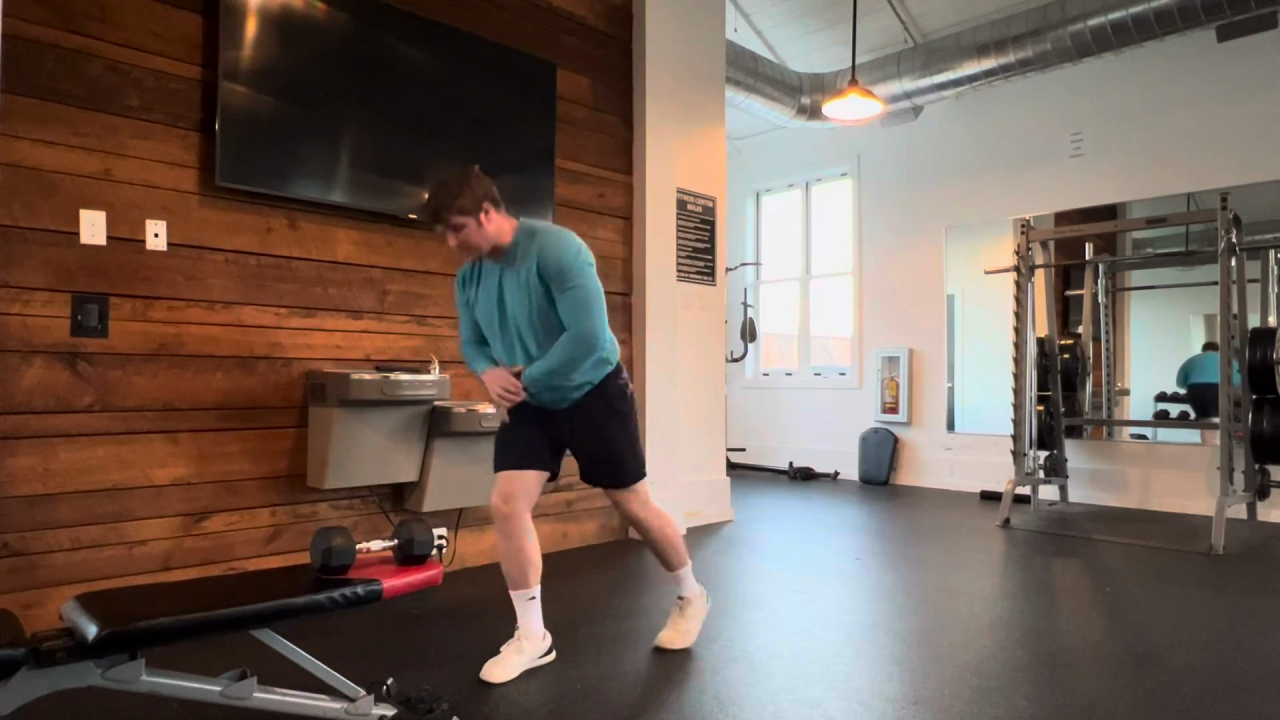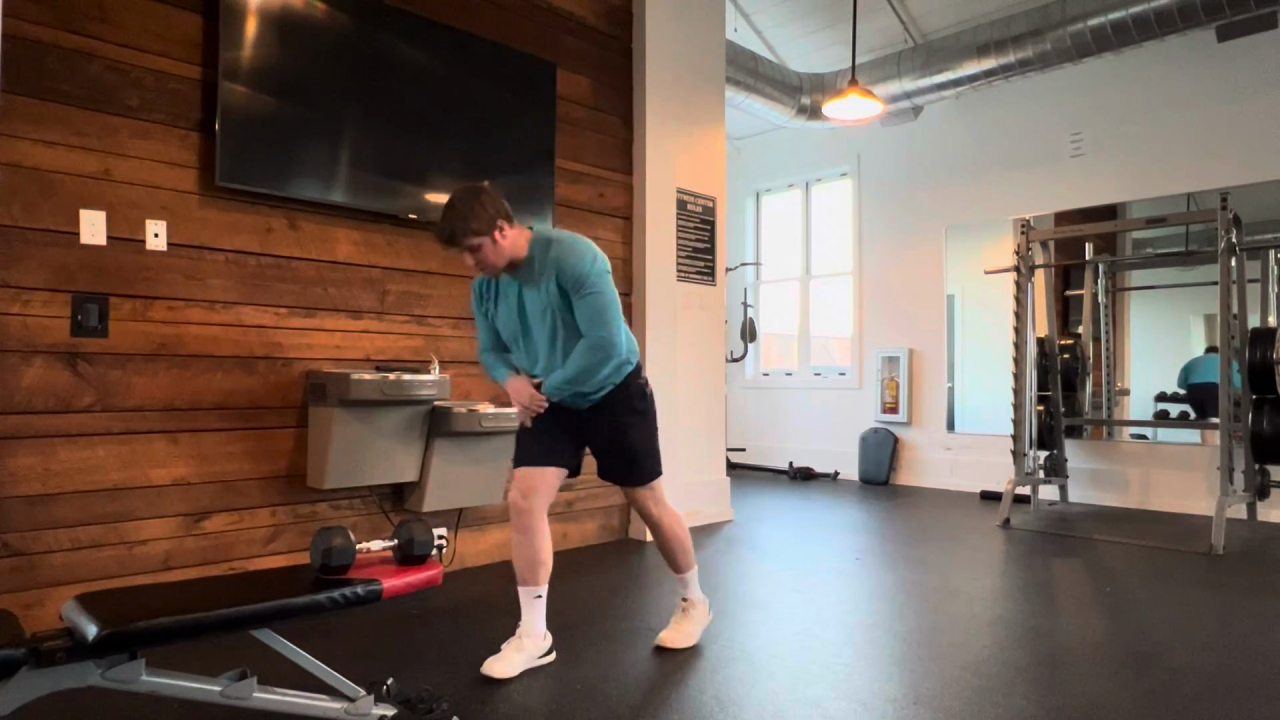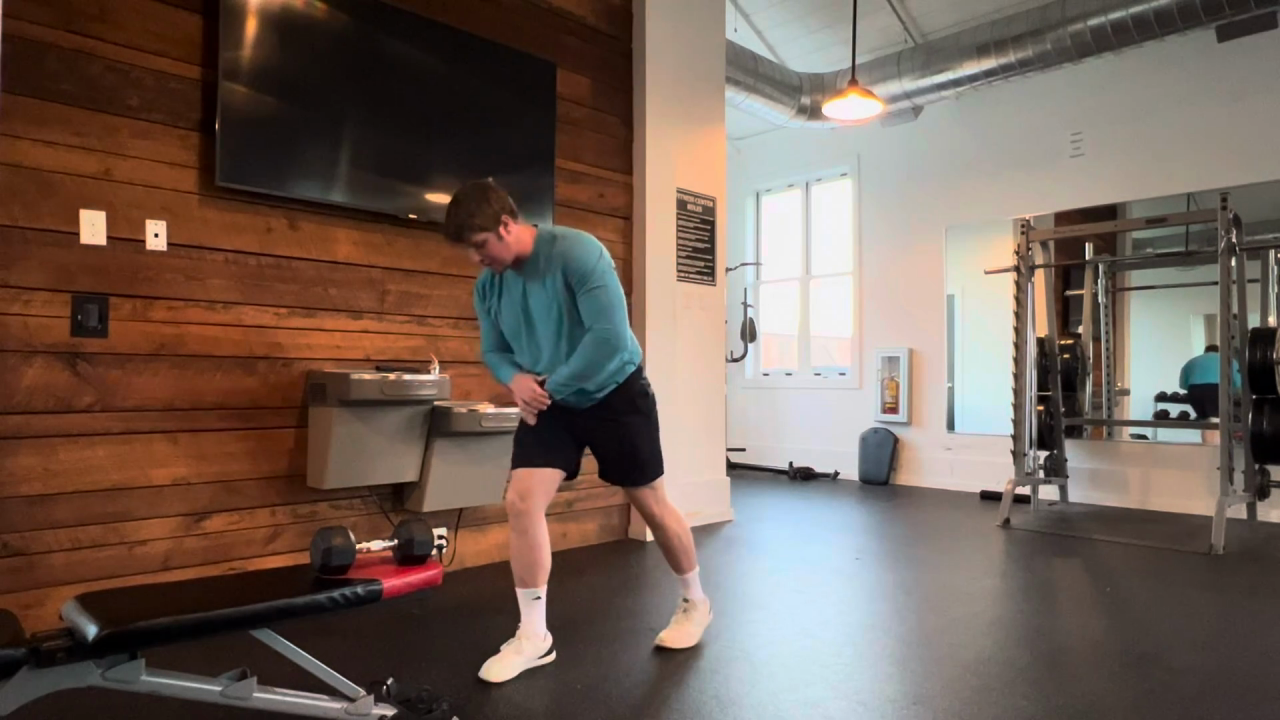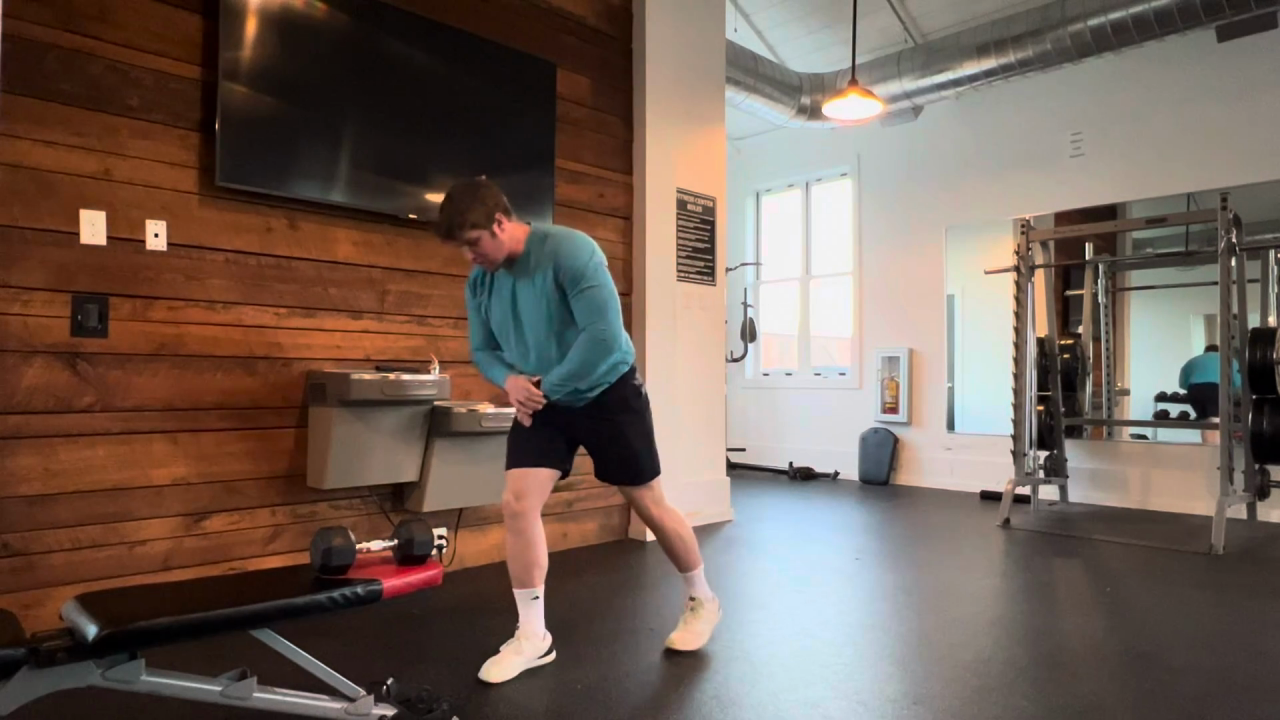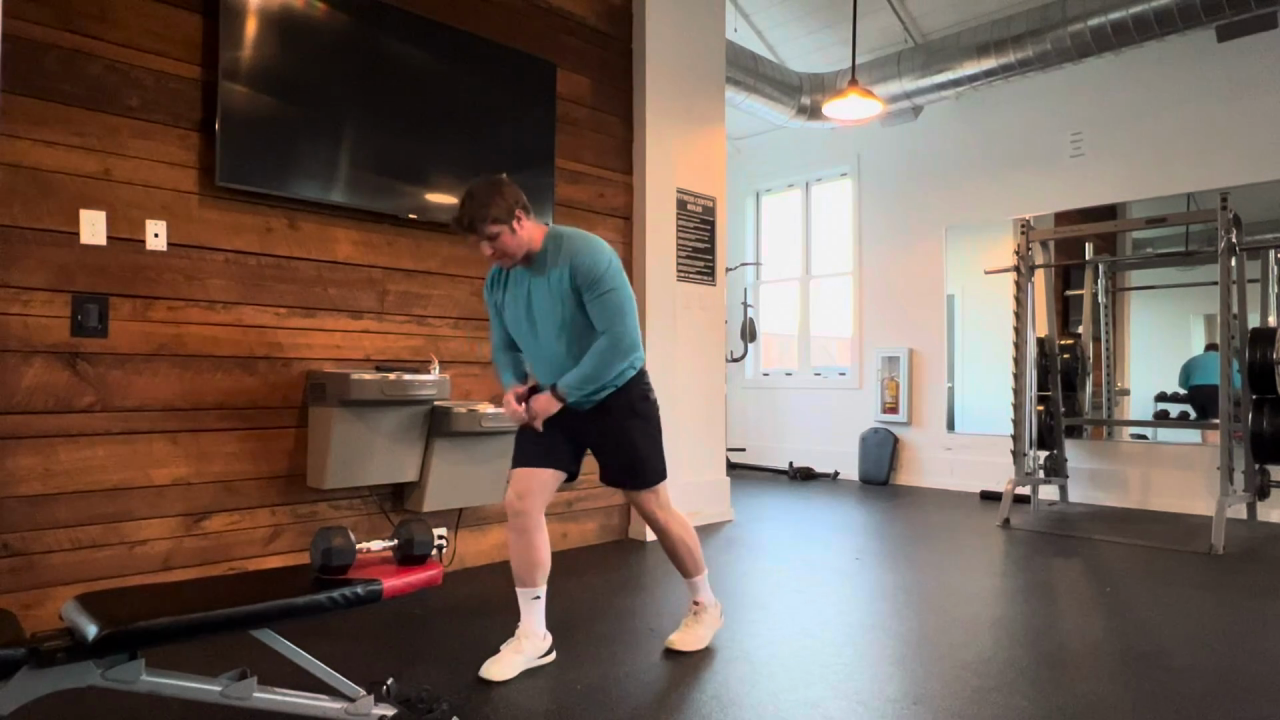
dt=0.3s
person 1, frame 1
left shoulder: (557, 249)
right shoulder: (469, 278)
left elbow: (588, 336)
right elbow: (472, 344)
left wrist: (525, 379)
right wrist: (488, 372)
left hip: (594, 393)
right hip: (530, 406)
left knee: (633, 505)
right knee: (506, 507)
left ankle: (689, 595)
right ankle: (532, 636)
person 1, frame 2
left shoulder: (572, 255)
right shoulder: (485, 288)
left elbow: (606, 342)
right elbow: (491, 351)
left wrist: (550, 388)
right wrist: (512, 380)
left hip: (614, 392)
right hip: (549, 403)
left knee: (649, 503)
right knee: (524, 502)
left ankle: (694, 602)
right ankle: (533, 636)
person 1, frame 3
left shoulder: (576, 252)
right shoulder: (488, 285)
left elbow: (612, 336)
right elbow: (493, 350)
left wrist: (552, 386)
right wrist: (516, 378)
left hip: (615, 392)
right hip: (550, 404)
left knee: (650, 504)
right knee: (521, 503)
left ankle: (695, 602)
right ankle: (533, 636)
person 1, frame 4
left shoulder: (570, 251)
right shoulder: (480, 283)
left elbow: (605, 335)
right elbow: (482, 349)
left wrist: (548, 386)
right wrist: (508, 378)
left hip: (609, 392)
right hip: (544, 403)
left knee: (648, 504)
right knee: (517, 504)
left ankle: (702, 600)
right ankle: (532, 637)
person 1, frame 5
left shoulder: (586, 254)
right shoulder: (497, 280)
left elbow: (623, 338)
right elbow: (504, 346)
left wrist: (560, 392)
right wrist: (513, 384)
left hip: (618, 396)
right hip: (552, 403)
left knee: (654, 508)
right knee: (520, 503)
left ankle: (705, 605)
right ankle: (533, 637)
